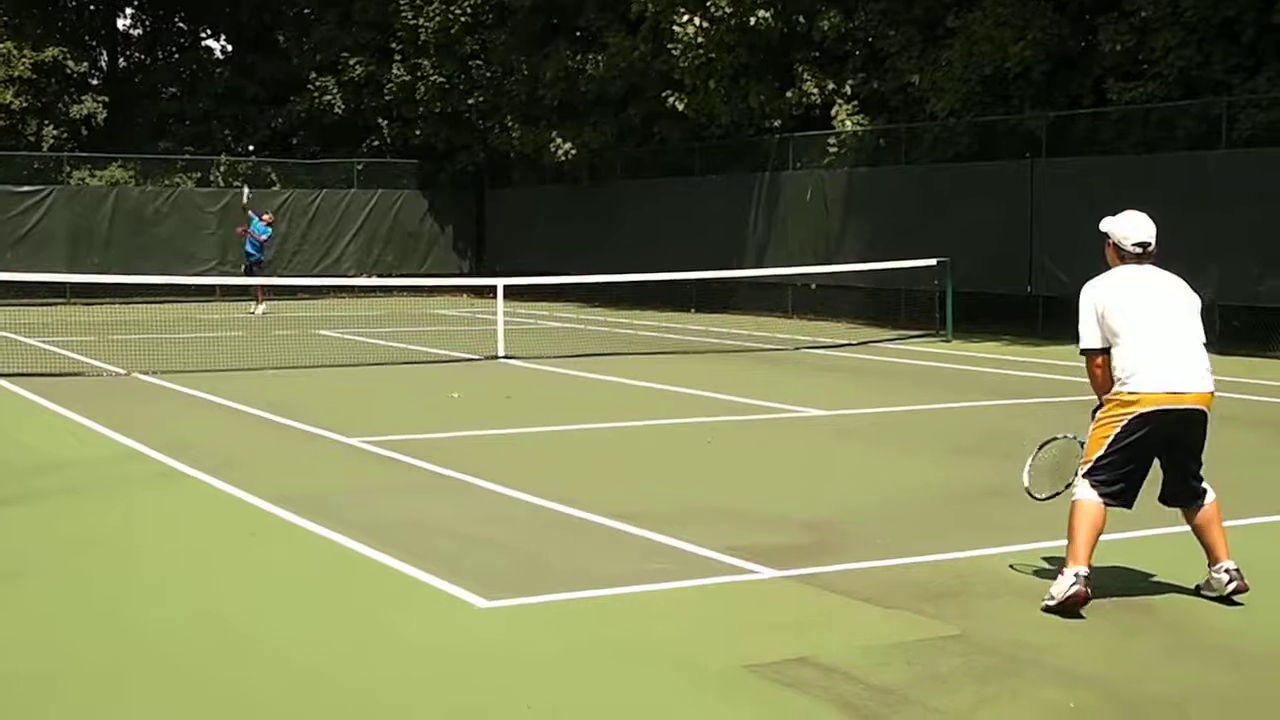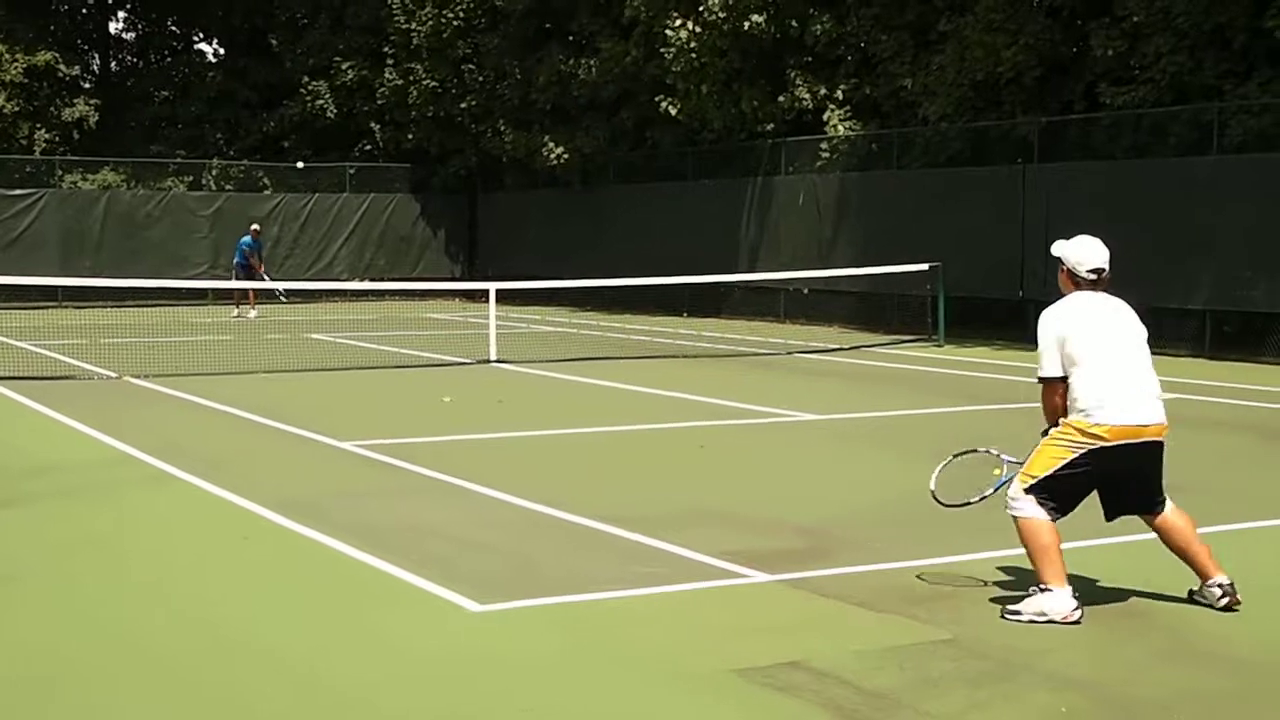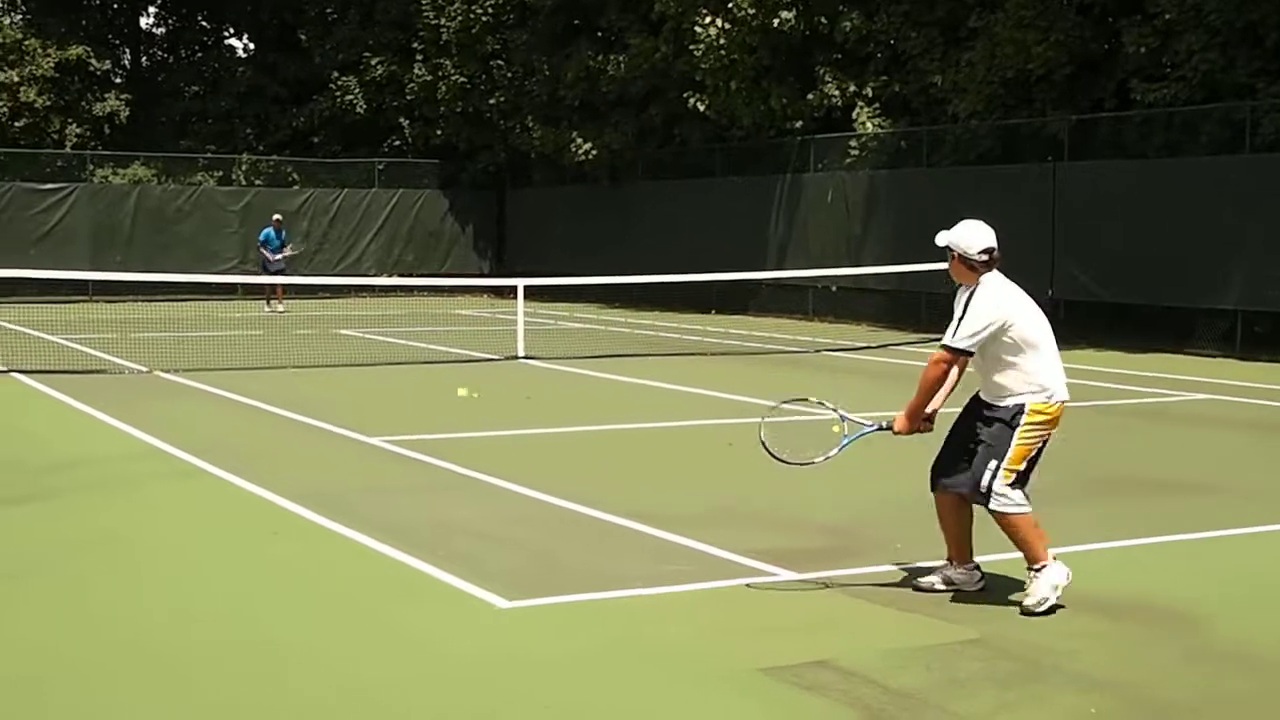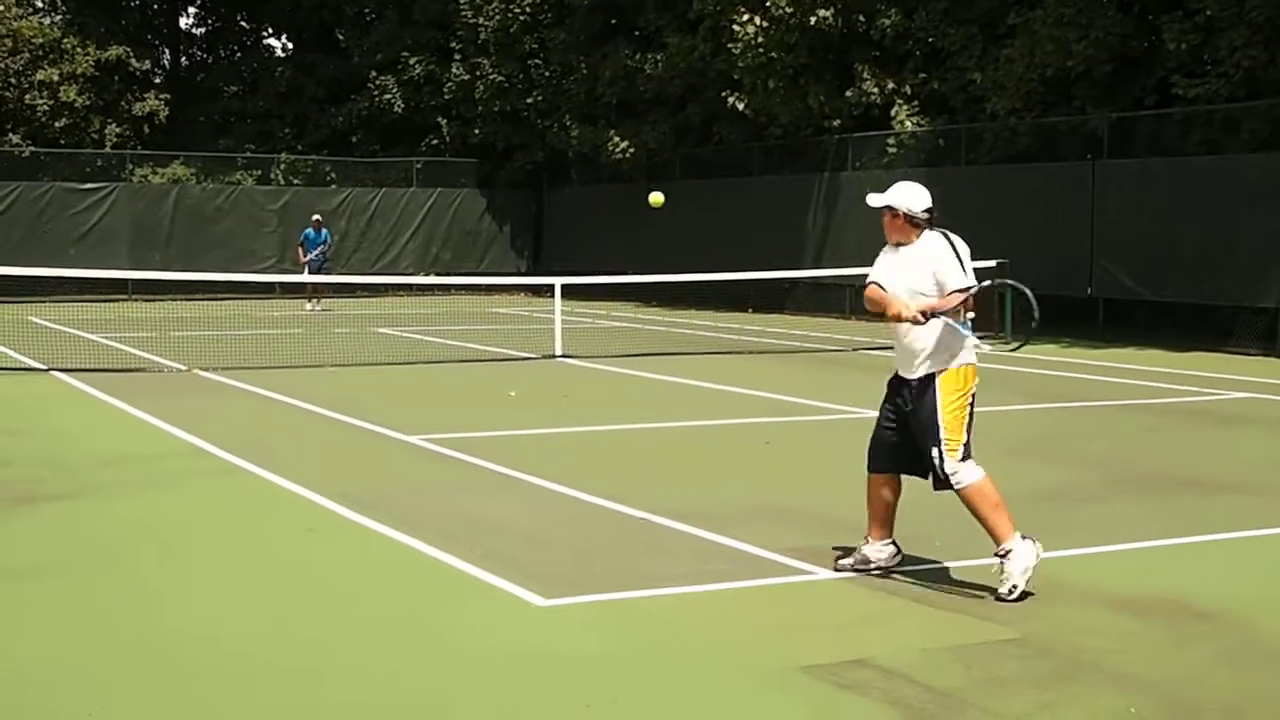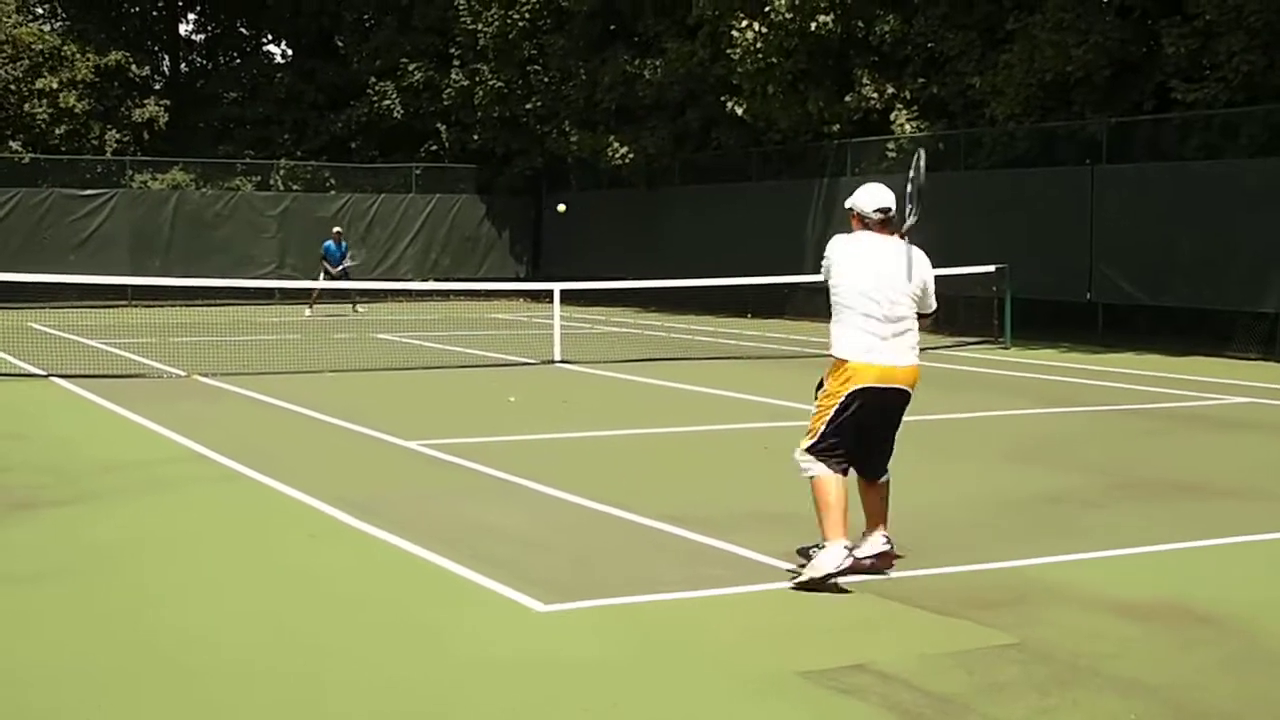
dt=0.5s
person 1, frame 1
left shoulder: (1098, 288)
right shoulder: (1180, 288)
left elbow: (1097, 363)
right elbow: (1191, 346)
left wrist: (1111, 408)
left hip: (1141, 396)
right hip: (1197, 395)
left knee: (1093, 484)
right knee: (1190, 487)
left ankle: (1074, 577)
right ankle: (1224, 572)
person 1, frame 2
left shoulder: (1056, 314)
right shoulder: (1124, 311)
left elbow: (1053, 392)
left wrist: (1054, 434)
left hip: (1098, 427)
right hip: (1150, 426)
left knee: (1025, 497)
right knee: (1153, 506)
left ankle: (1056, 595)
right ankle: (1216, 583)
person 1, frame 3
left shoulder: (988, 296)
right shoulder: (971, 292)
left elbow: (941, 361)
right elbow: (955, 359)
left wrist: (911, 414)
right wrist: (932, 407)
left hip: (1032, 405)
right hip: (991, 401)
left knee: (993, 490)
right knee: (946, 479)
left ankle: (1046, 567)
right ankle: (960, 569)
person 1, frame 4
left shoulder: (944, 245)
right shoulder: (891, 253)
left elbow: (961, 299)
right elbow: (873, 295)
left wrist: (928, 309)
right wrist: (891, 306)
left hip: (947, 374)
right hip: (908, 376)
left knee: (954, 465)
right knee: (882, 459)
left ankle: (1016, 550)
right ankle: (879, 546)
person 1, frame 5
left shoulder: (840, 246)
right shoulder: (918, 259)
right elbow: (925, 317)
left hip: (857, 371)
right hip: (904, 373)
left knee: (818, 460)
right knee: (870, 461)
left ankle: (836, 547)
right ankle: (877, 541)
